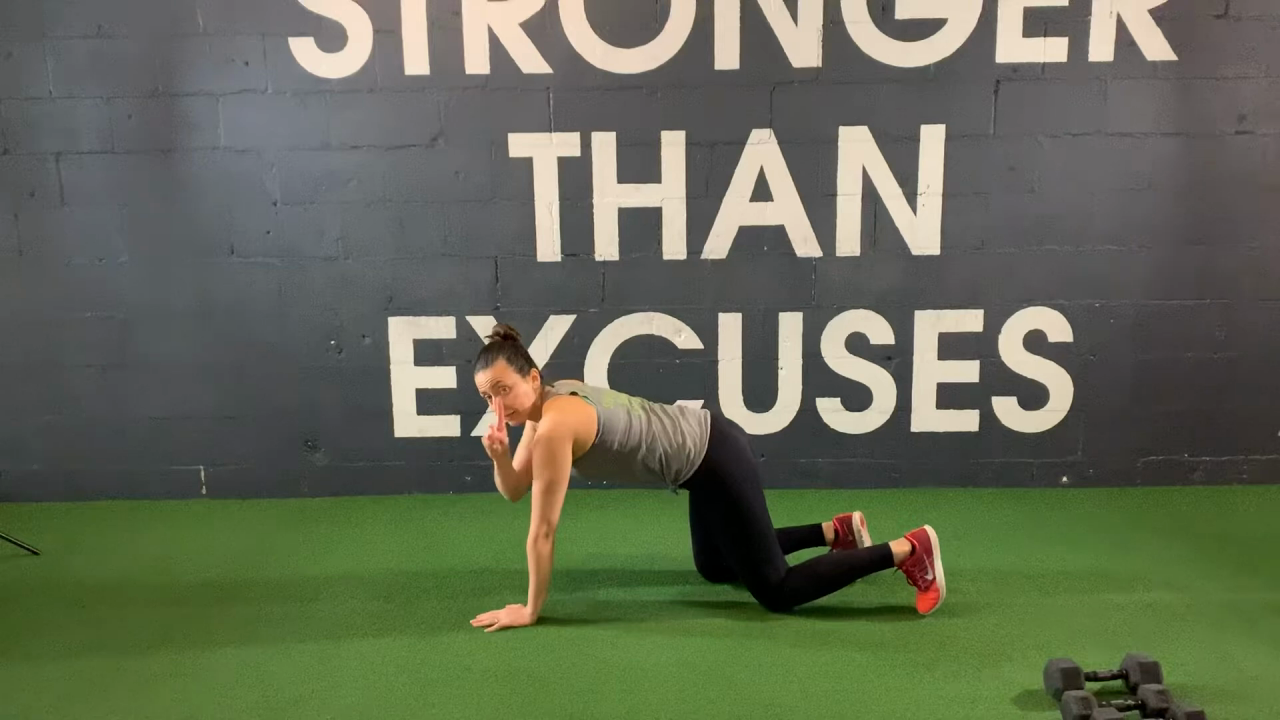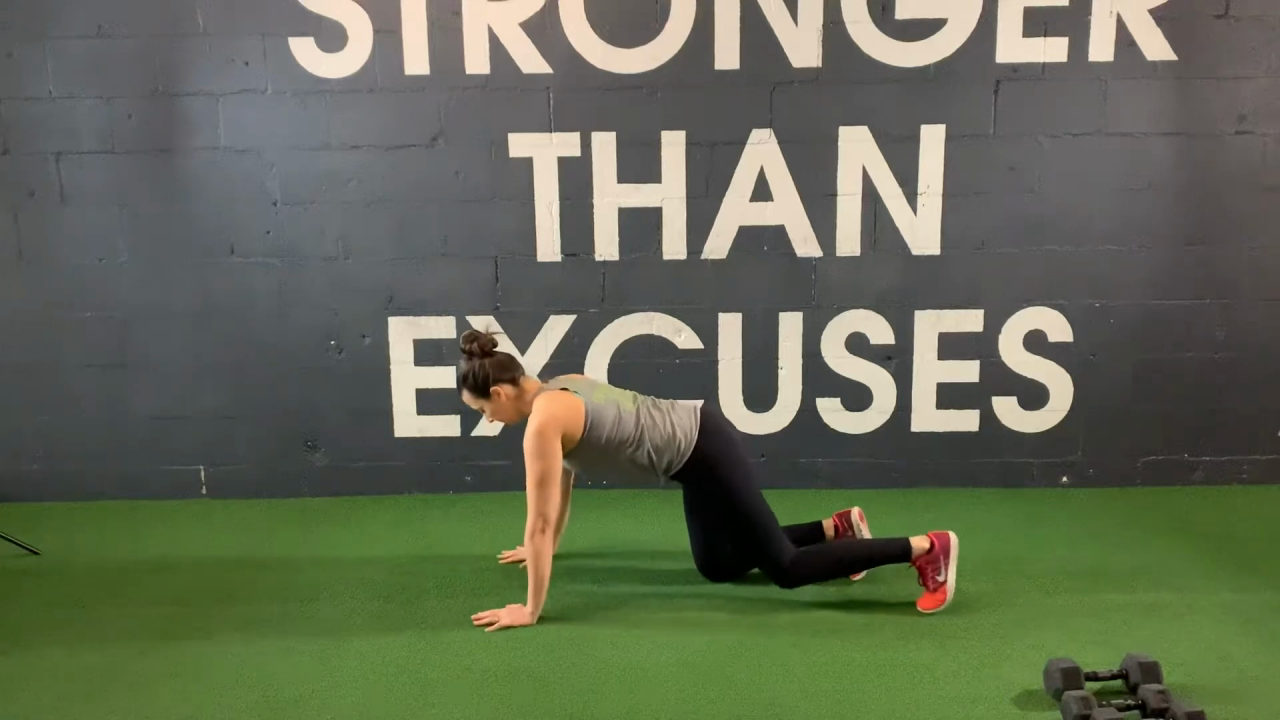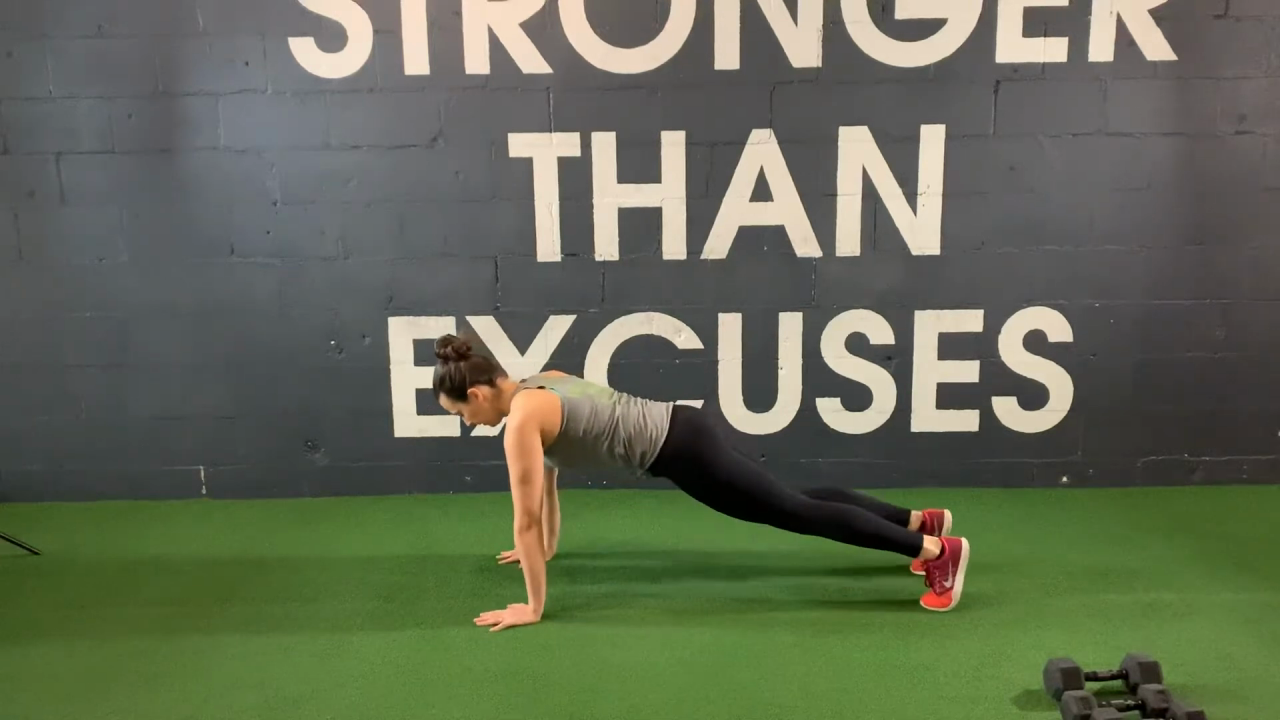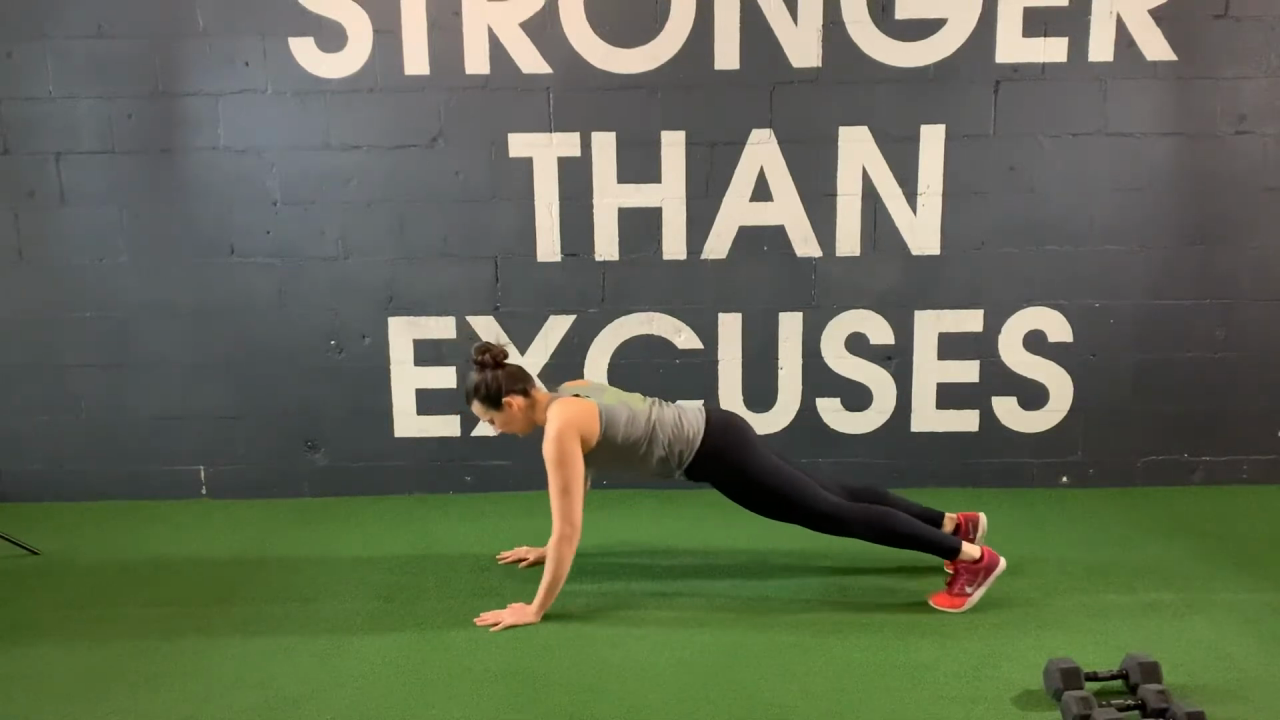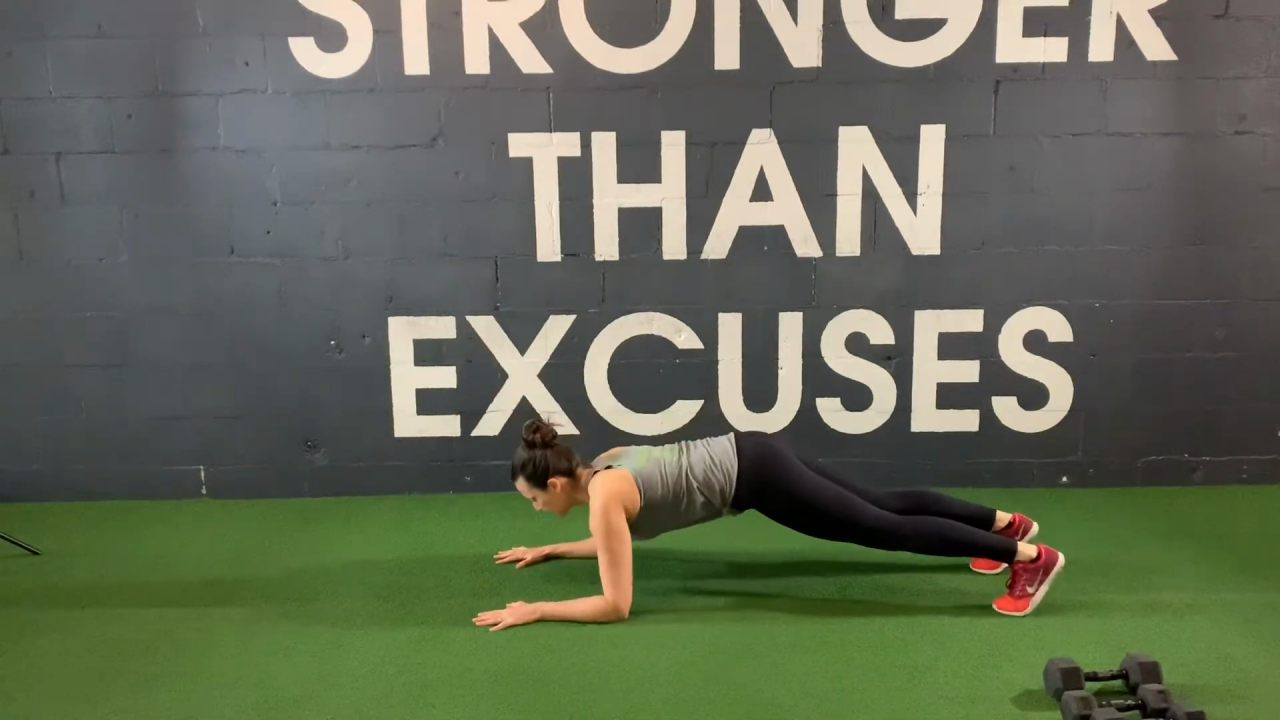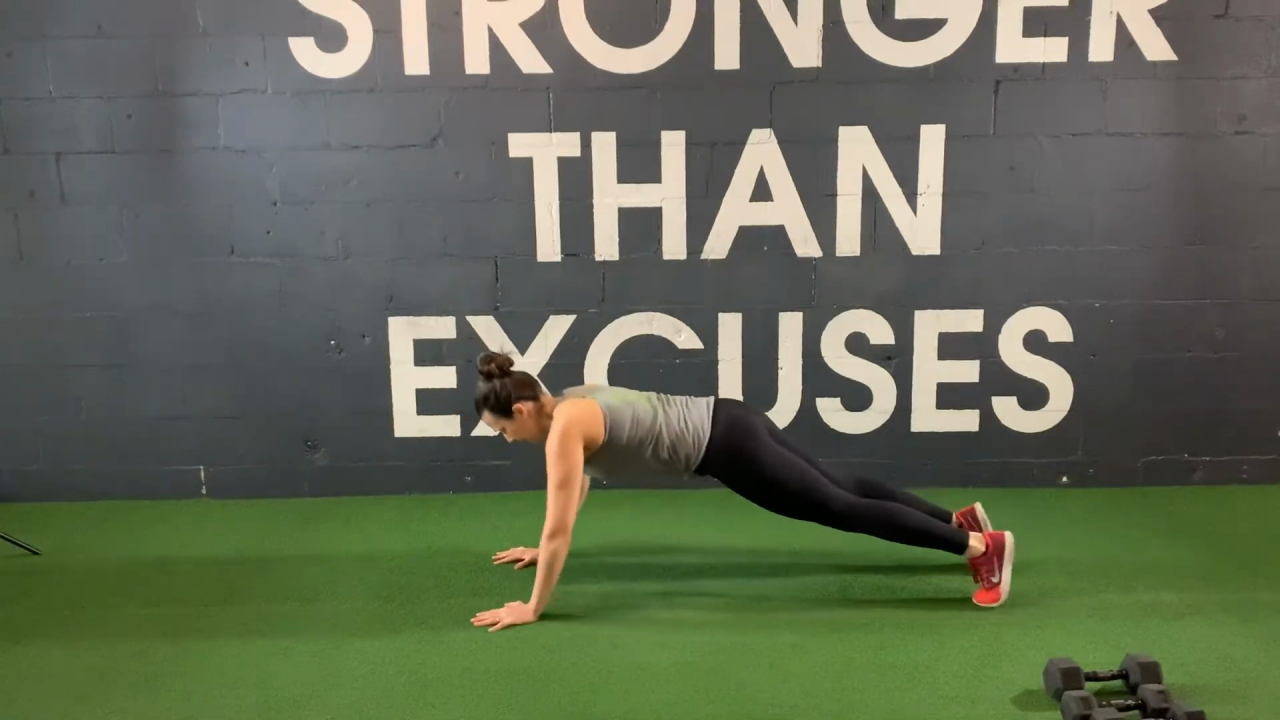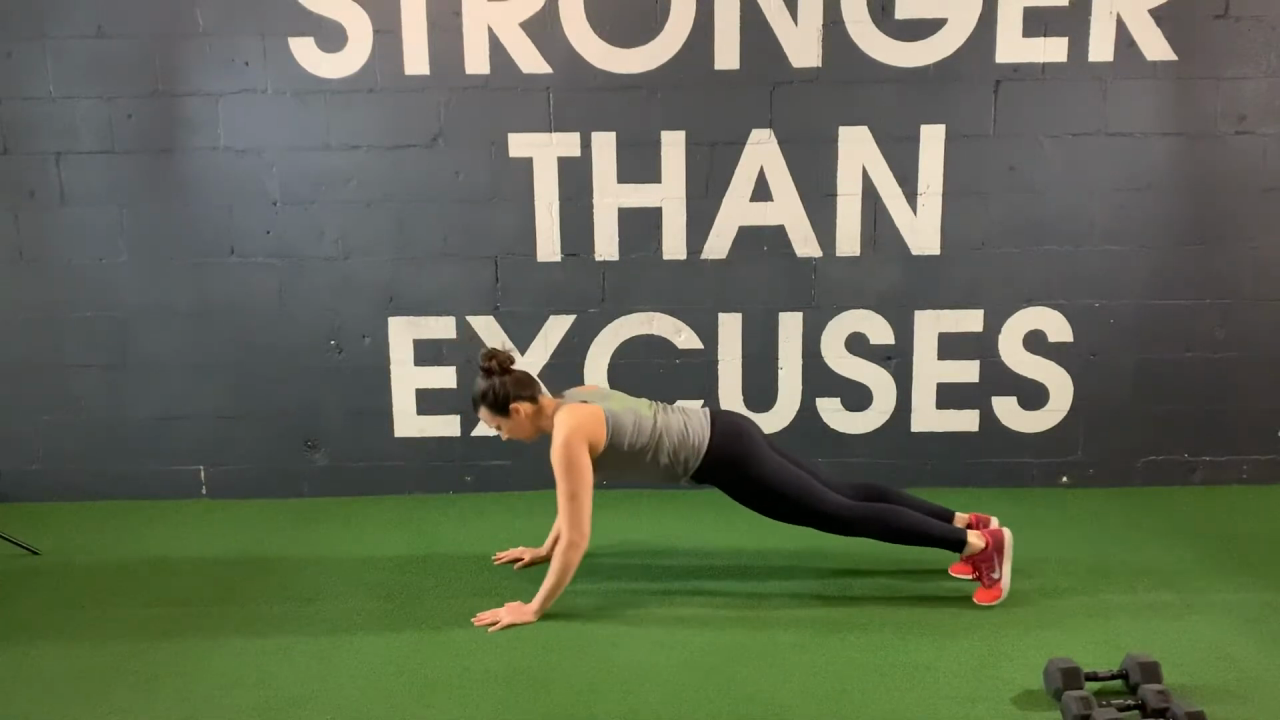
dt=0.7s
person 1, frame 1
left shoulder: (554, 426)
right shoulder: (552, 399)
left elbow: (542, 530)
right elbow: (515, 490)
left wrist: (530, 610)
right wrist: (497, 457)
left hip: (714, 460)
right hip: (709, 442)
left knee: (776, 592)
right knee: (715, 567)
left ankle: (909, 549)
right ankle: (837, 531)
person 1, frame 2
left shoulder: (542, 421)
right shoulder: (558, 389)
left elbow: (538, 523)
right elbow: (564, 479)
left wrist: (531, 609)
right wrist: (543, 547)
left hip: (703, 456)
right hip: (701, 436)
left knee: (784, 569)
right knee: (717, 566)
left ankle: (926, 547)
right ankle: (837, 526)
person 1, frame 3
left shoulder: (520, 420)
right shoulder: (539, 383)
left elbow: (526, 519)
right elbow: (548, 475)
left wrist: (534, 606)
right wrist: (548, 547)
left hip: (682, 449)
right hip: (684, 426)
left knee: (797, 512)
right knee: (795, 500)
left ankle: (938, 548)
right ankle: (923, 519)
person 1, frame 4
left shoulder: (560, 428)
right shoulder: (566, 394)
left elbow: (567, 530)
right elbow: (577, 487)
left wrist: (536, 608)
right wrist: (547, 550)
left hip: (714, 451)
right hip: (714, 430)
left knee: (832, 513)
right knee: (832, 495)
left ankle: (971, 557)
right ankle: (956, 522)
person 1, frame 5
left shoulder: (603, 497)
right shoulder: (602, 465)
left elbow: (616, 604)
right elbow: (614, 544)
left wrist: (535, 610)
right wrist: (546, 550)
left hip: (755, 476)
right hip: (751, 454)
left knee: (885, 530)
right knee: (881, 502)
left ankle: (1029, 557)
right ankle: (1006, 522)
person 1, frame 6
left shoulder: (563, 429)
right shoulder: (569, 405)
left elbow: (560, 533)
right elbow: (578, 489)
left wrist: (532, 608)
right wrist: (538, 549)
left hip: (724, 445)
right hip: (726, 421)
left knee: (843, 509)
right knee: (843, 490)
left ankle: (983, 546)
right ankle: (958, 518)
person 1, frame 7
left shoulder: (566, 436)
right shoulder: (568, 403)
left elbow: (575, 543)
right elbow: (577, 497)
left wrist: (532, 608)
right wrist: (539, 550)
left hip: (722, 453)
right hip: (721, 433)
left knee: (842, 516)
right knee: (841, 495)
left ankle: (983, 544)
right ankle: (969, 522)
